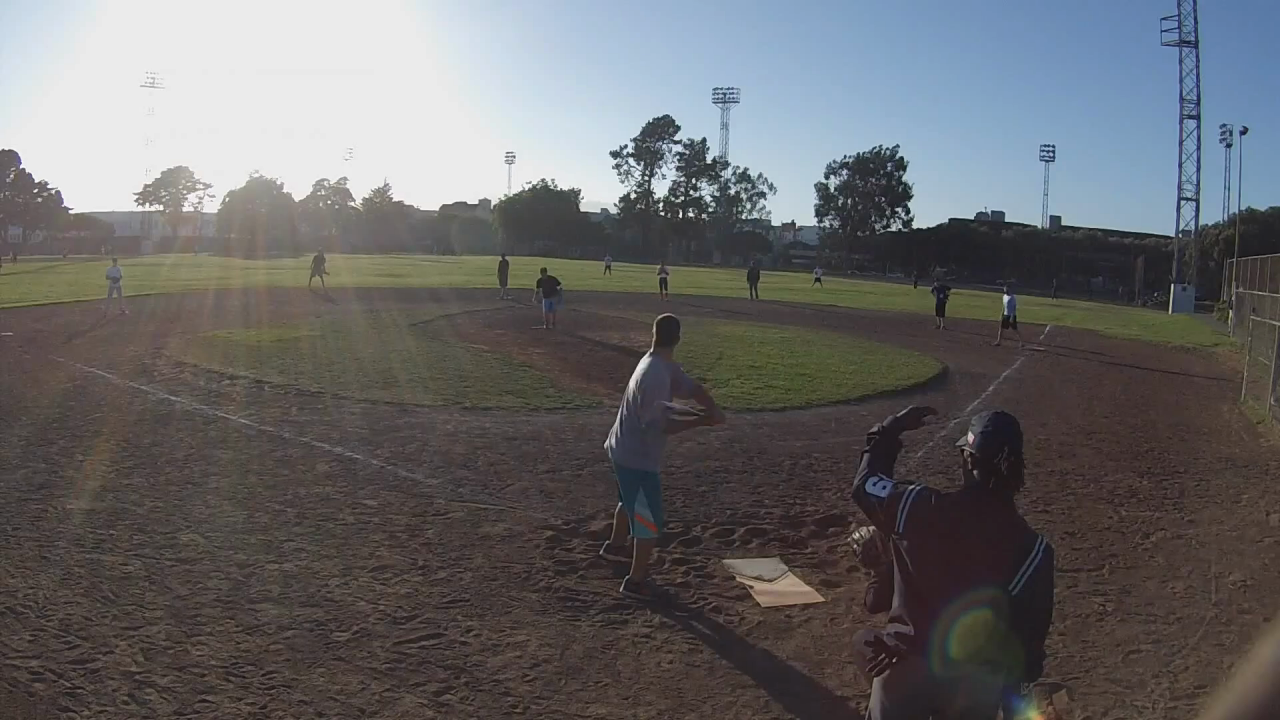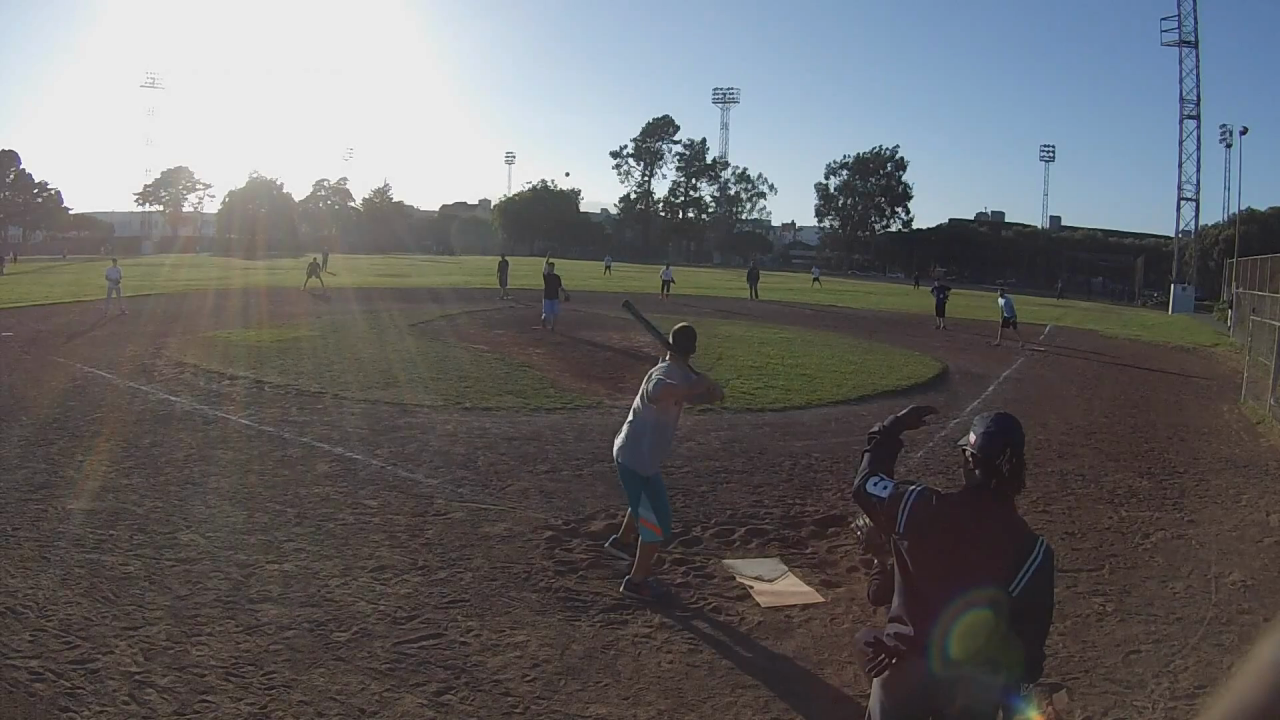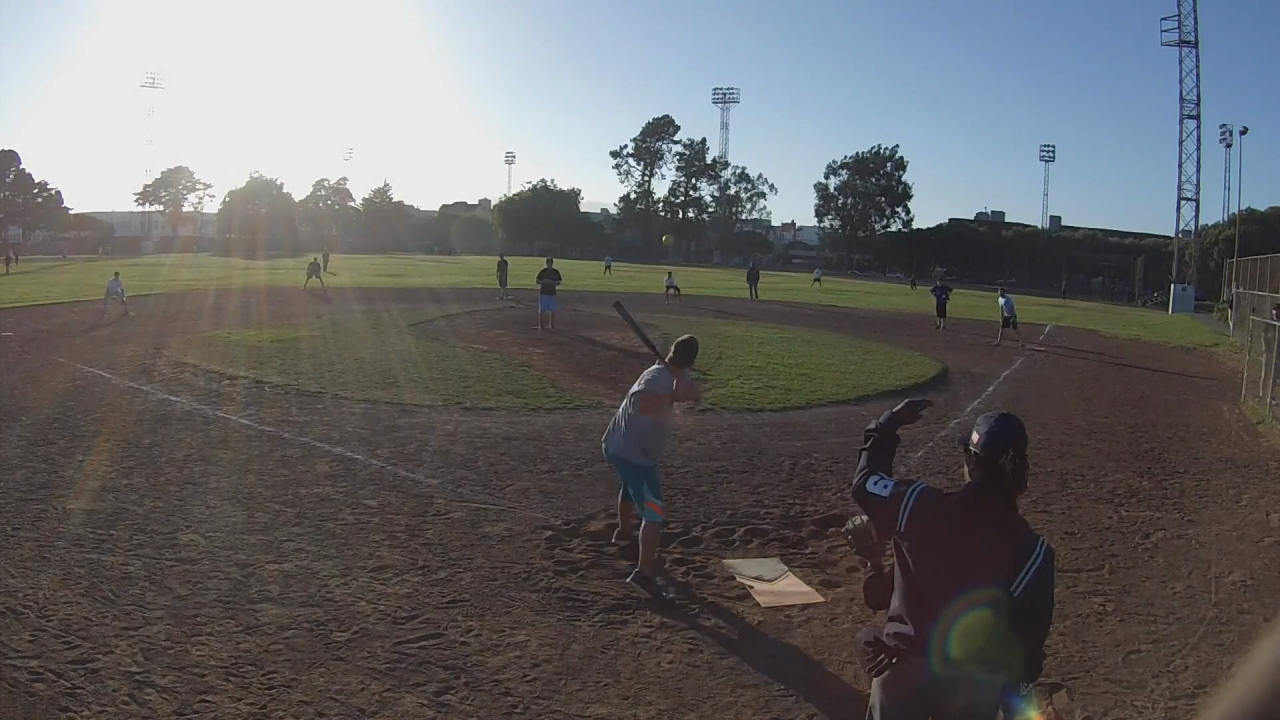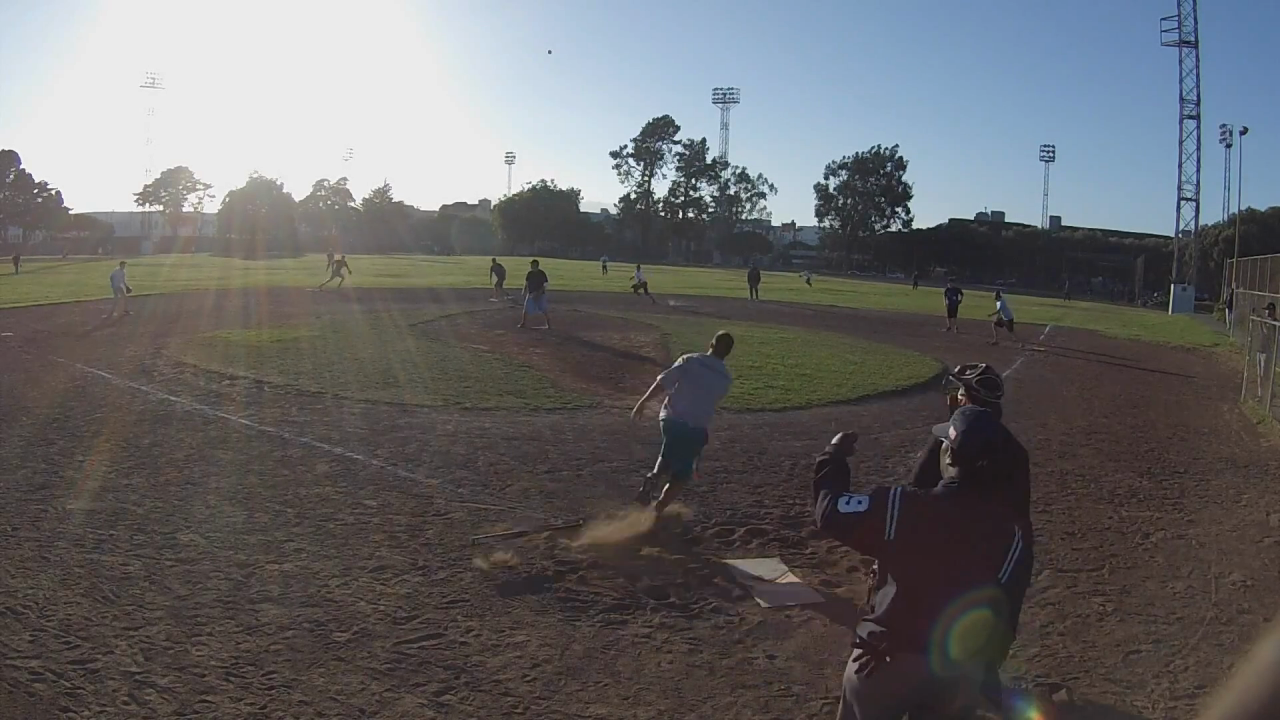
dt=1s
person 1, frame 1
left shoulder: (919, 509)
right shoulder: (1031, 550)
left elbow: (865, 485)
right elbow: (1031, 634)
left wrist: (890, 430)
right wrist: (1016, 693)
left hip: (907, 671)
right hip: (978, 684)
person 1, frame 2
left shoulder: (920, 509)
right shoulder: (1031, 551)
left elbow: (866, 483)
right elbow: (1031, 635)
left wrist: (891, 429)
right wrist: (1017, 689)
left hip: (906, 671)
right hip: (977, 684)
person 1, frame 3
left shoulder: (920, 507)
right shoulder: (1031, 550)
left elbow: (865, 482)
right elbow: (1031, 632)
left wrist: (888, 424)
right wrist: (1017, 686)
left hip: (905, 670)
right hip: (977, 683)
person 1, frame 4
left shoulder: (900, 509)
right shoulder: (1008, 536)
left elbow: (832, 514)
right elbow: (1001, 617)
left wrist: (833, 458)
right wrist: (978, 666)
left hip: (886, 663)
right hip: (958, 671)
person 2, frame 1
left shoulder: (660, 364)
right shoulder: (656, 374)
left elbow: (692, 386)
right elbow: (656, 424)
left wrist: (712, 409)
right wrist: (701, 420)
left hip: (625, 448)
right hip: (638, 455)
left knee: (631, 502)
right knee: (649, 517)
left ankle: (615, 546)
right ankle: (637, 582)
person 2, frame 2
left shoulder: (681, 376)
right shoulder: (664, 374)
left elbow: (703, 396)
right elbow: (656, 393)
left wrist: (712, 390)
right wrist: (696, 385)
left hip: (635, 452)
right hip: (638, 457)
left knee: (643, 505)
right knee: (657, 521)
left ankle: (621, 541)
right ankle: (636, 582)
person 2, frame 3
left shoulder: (673, 376)
right shoulder: (657, 378)
left elbow: (695, 395)
right elbow: (639, 402)
left wrist: (684, 391)
right wrist: (674, 395)
left hip: (618, 447)
right hip: (633, 453)
left knee: (631, 488)
right knee: (653, 511)
left ankle: (624, 532)
right ankle: (645, 572)
person 2, frame 4
left shoulder: (688, 360)
right shoulder: (725, 379)
left elbow: (664, 380)
left wrist: (642, 402)
left hip: (671, 420)
right hip: (696, 429)
left knee: (668, 460)
right knee: (681, 477)
left ankle: (653, 479)
right ankle: (656, 512)
